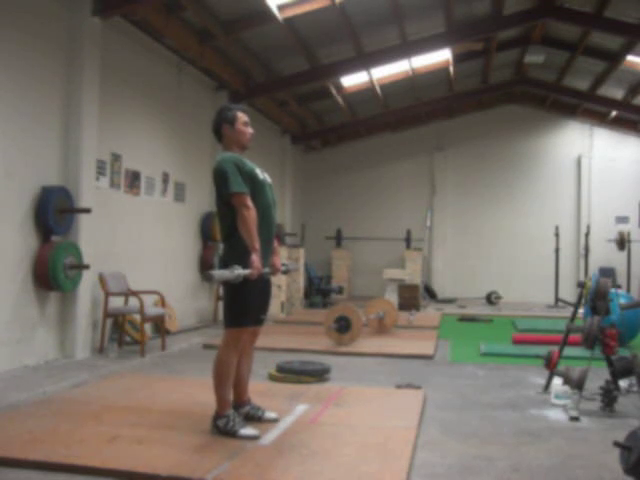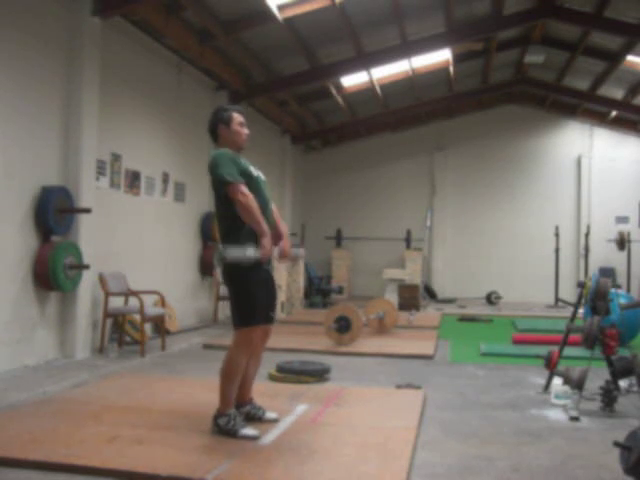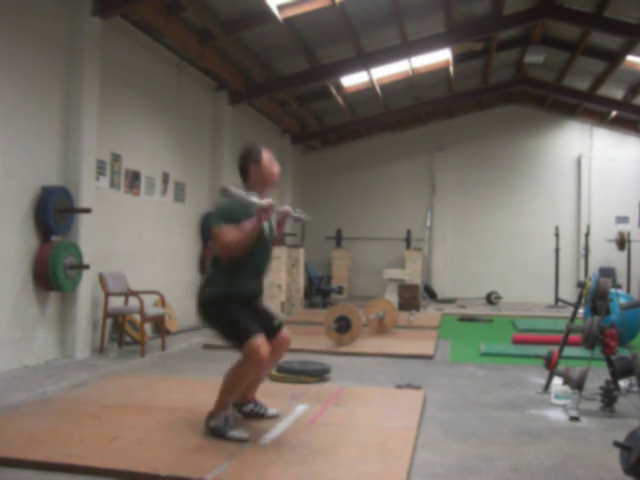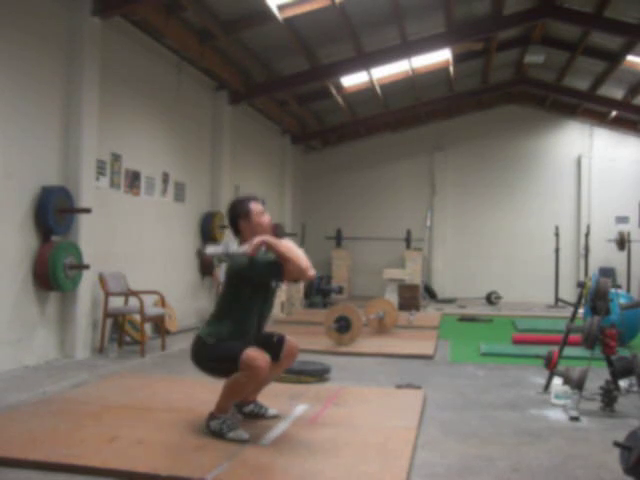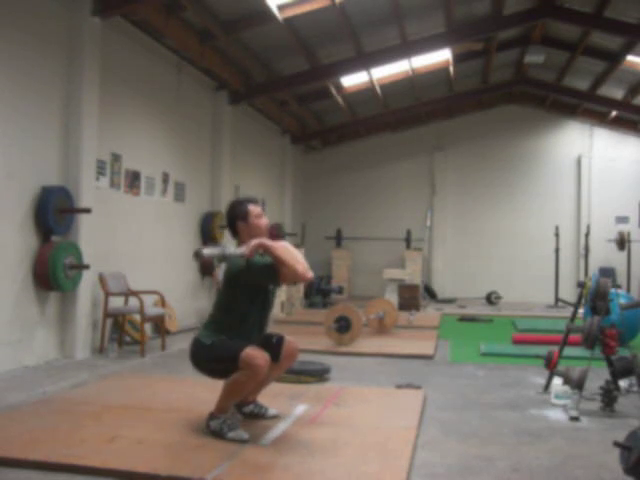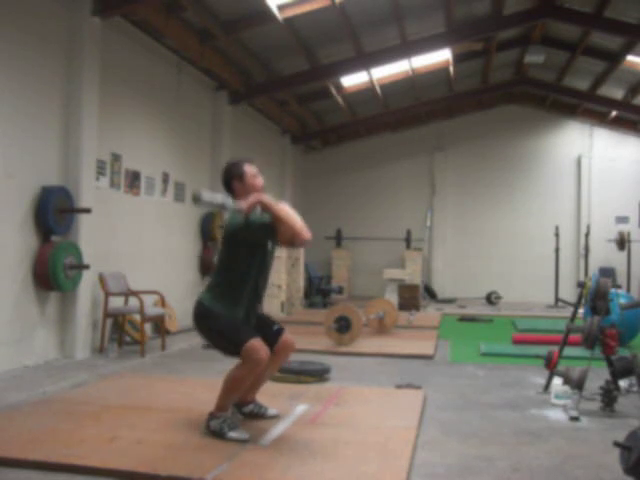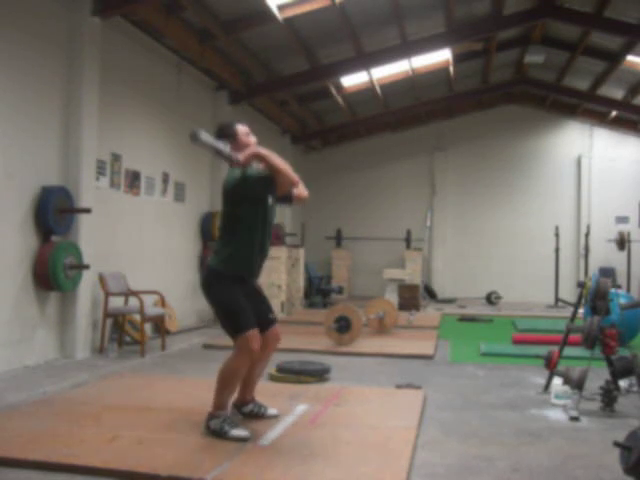
dt=0.2s
person 1, frame 1
left shoulder: (246, 164)
right shoulder: (228, 162)
right elbow: (245, 208)
left wrist: (274, 253)
right wrist: (253, 253)
left hip: (259, 264)
right hip: (243, 264)
left knee: (249, 337)
right knee: (235, 338)
left ankle: (242, 404)
right ankle: (223, 415)
person 1, frame 2
left shoulder: (244, 163)
right shoulder: (222, 158)
left elbow: (265, 206)
right elbow: (241, 196)
left wrist: (283, 237)
right wrist: (264, 235)
left hip: (260, 264)
right hip: (243, 263)
left knee: (260, 337)
right knee: (247, 337)
left ankle: (244, 403)
right ankle: (224, 414)
person 1, frame 3
left shoulder: (264, 209)
right shoulder: (237, 206)
left elbow: (271, 240)
right elbow: (223, 247)
left wrist: (281, 221)
right wrist: (256, 219)
left hip: (246, 297)
right hip: (220, 299)
left knee: (282, 341)
right knee: (259, 351)
left ankle: (245, 400)
right ankle: (219, 414)
person 1, frame 4
left shoulder: (263, 257)
right shoulder: (248, 261)
left elbow: (307, 270)
right elbow: (305, 272)
left wrist: (285, 244)
right wrist: (272, 243)
right hip: (212, 346)
left knee: (289, 349)
right knee: (259, 362)
left ankle: (245, 401)
right ankle: (219, 416)
person 1, frame 5
left shoulder: (259, 260)
right shoulder: (245, 264)
left elbow: (305, 273)
right elbow: (301, 275)
left wrist: (282, 248)
right wrist: (269, 246)
right hip: (211, 347)
left knee: (289, 350)
right knee: (259, 362)
left ankle: (245, 401)
right ankle: (218, 416)
person 1, frame 6
left shoulder: (257, 218)
right shoulder: (243, 221)
left elbow: (301, 235)
right elbow: (300, 236)
left wrist: (280, 207)
right wrist: (266, 202)
left hip: (242, 308)
right hip: (216, 311)
left knee: (285, 344)
right knee: (257, 354)
left ankle: (245, 401)
right ankle: (218, 416)
person 1, frame 7
left shoulder: (257, 180)
right shoulder: (241, 178)
left elbow: (301, 193)
right elbow: (289, 180)
left wrist: (263, 157)
right wrist: (262, 154)
left hip: (243, 276)
right hip: (224, 276)
left knee: (271, 337)
right knee: (248, 344)
left ankle: (245, 402)
right ankle: (217, 416)
